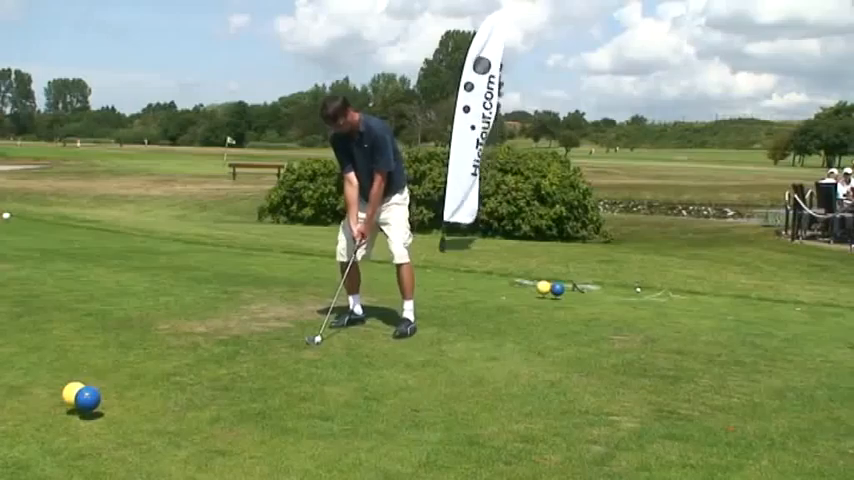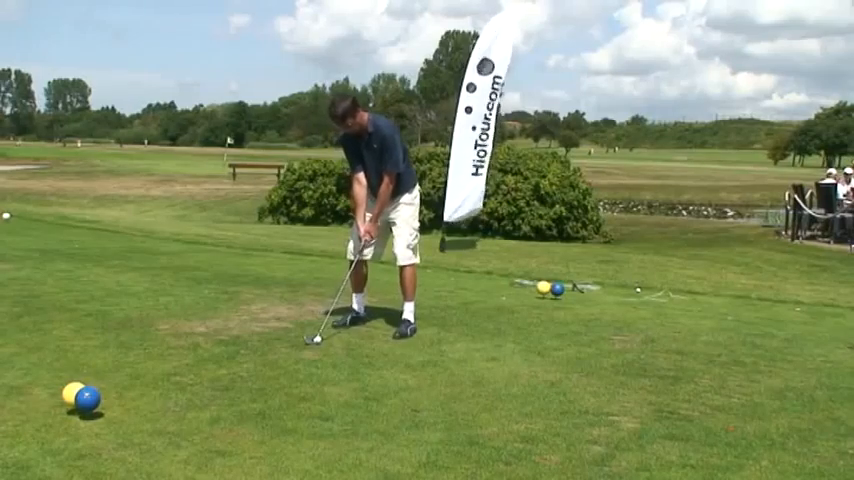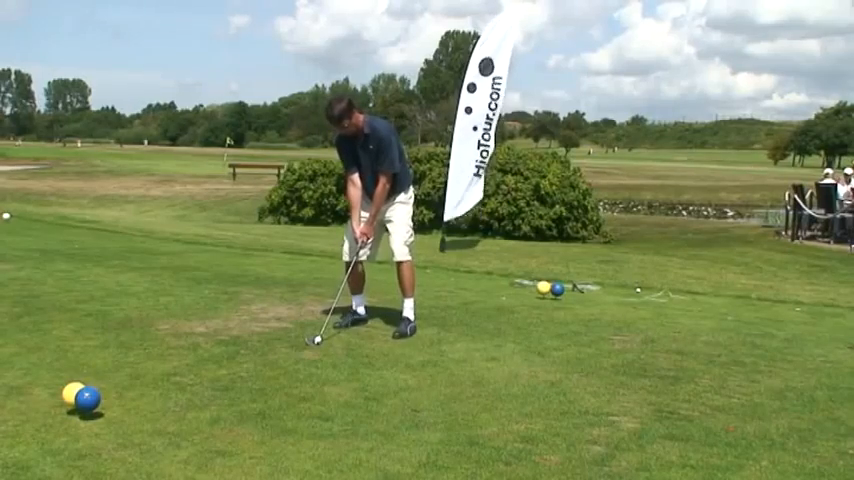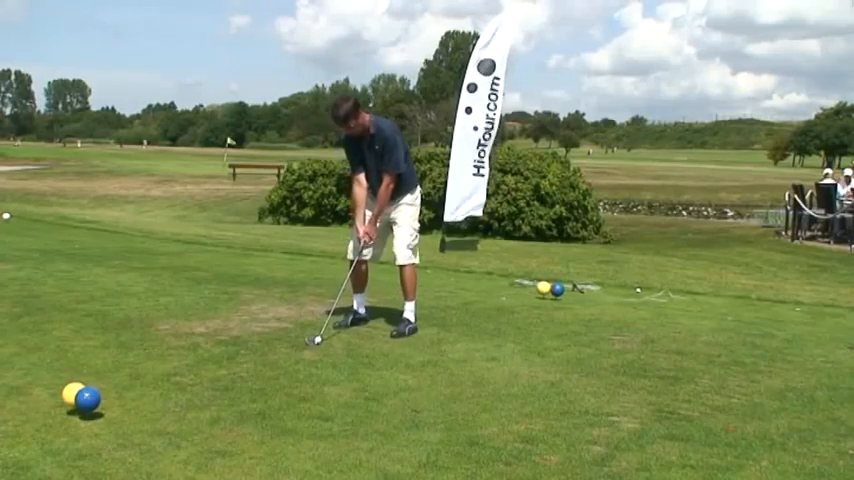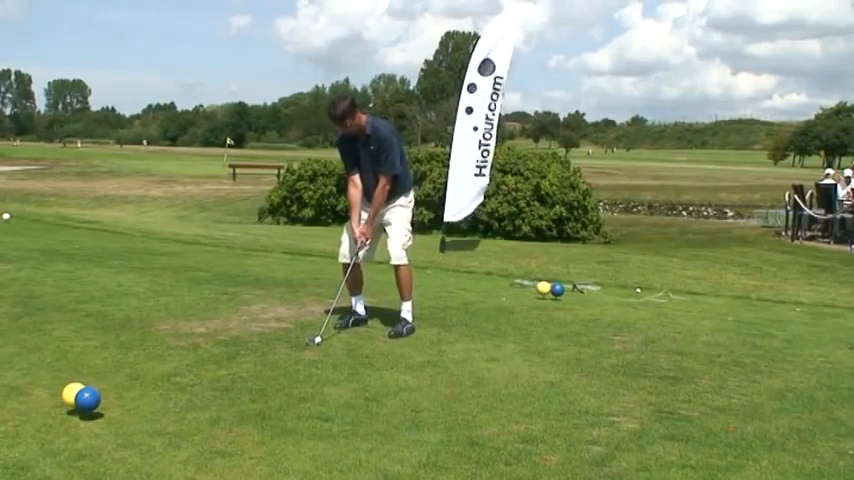
dt=0.4s
person 1, frame 1
left shoulder: (378, 131)
right shoulder: (338, 139)
left elbow: (380, 181)
right elbow: (350, 180)
left wrist: (368, 223)
right wrist: (353, 222)
left hip: (392, 198)
right hip: (362, 199)
left knee: (399, 253)
right knee: (345, 253)
left ankle: (408, 316)
right ankle: (355, 310)
person 1, frame 2
left shoulder: (386, 131)
right shoulder: (348, 139)
left elbow: (389, 181)
right elbow: (359, 180)
left wrist: (374, 222)
right wrist: (360, 221)
left hip: (403, 197)
right hip: (373, 196)
left knee: (404, 255)
right knee: (356, 252)
left ankle: (408, 318)
right ankle: (357, 309)
person 1, frame 3
left shoulder: (382, 131)
right shoulder: (343, 141)
left elbow: (385, 182)
right elbow: (353, 181)
left wrist: (370, 223)
right wrist: (356, 222)
left hip: (397, 196)
right hip: (368, 197)
left knee: (401, 251)
right knee: (351, 253)
left ankle: (408, 316)
right ankle: (358, 310)
person 1, frame 4
left shoulder: (388, 132)
right shoulder: (350, 140)
left elbow: (389, 182)
right elbow: (359, 181)
left wrist: (373, 223)
right wrist: (359, 222)
left hip: (403, 197)
right hip: (374, 197)
left knee: (404, 254)
right knee: (356, 252)
left ankle: (409, 317)
right ankle: (358, 310)
person 1, frame 5
left shoulder: (384, 133)
right shoulder: (345, 140)
left elbow: (385, 183)
right elbow: (354, 182)
left wrist: (369, 224)
right wrist: (355, 223)
left hip: (396, 200)
right hip: (367, 200)
left knee: (398, 253)
right knee: (348, 254)
left ankle: (407, 317)
right ankle: (358, 310)
